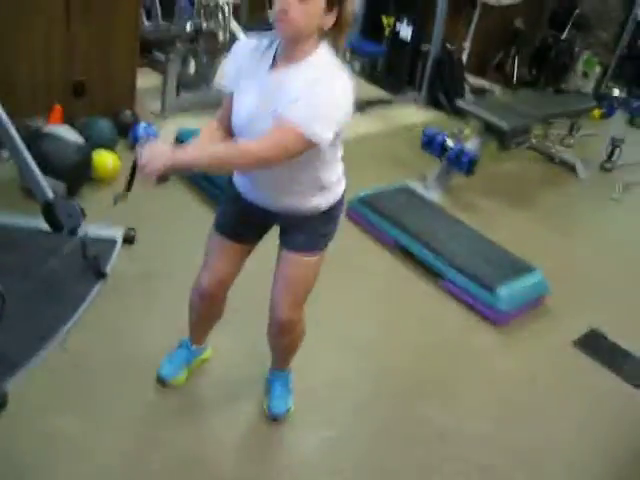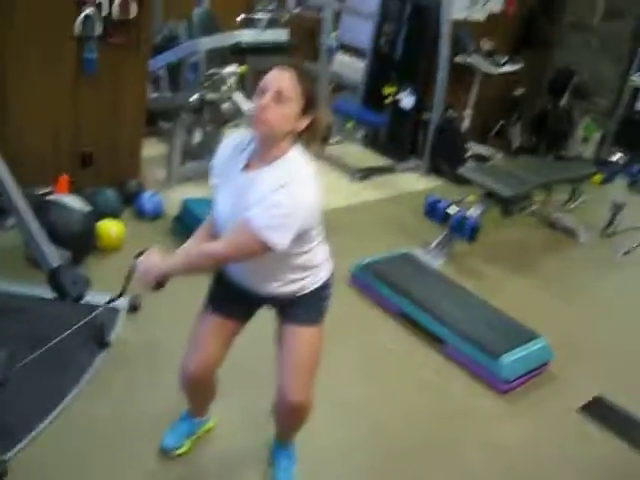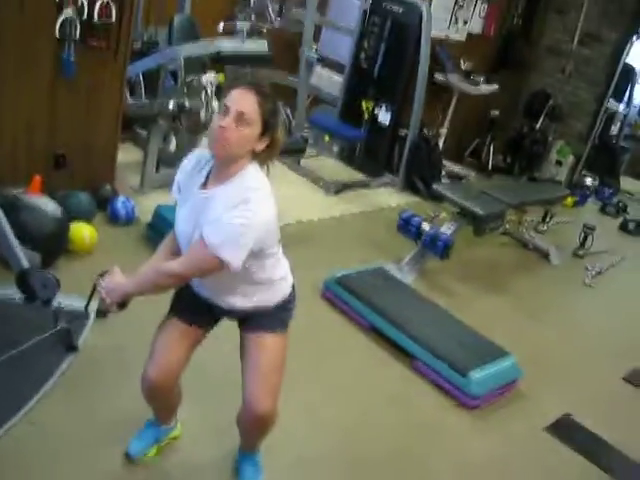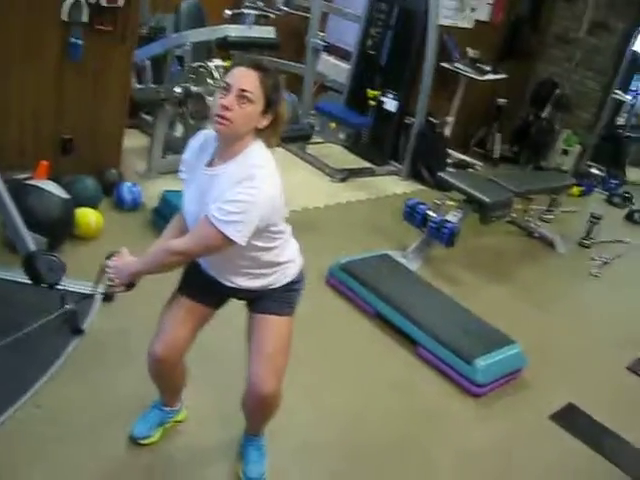
dt=0.3s
person 1, frame 1
left shoulder: (329, 87)
right shoulder: (248, 50)
left elbow: (259, 154)
right elbow: (223, 125)
left wrist: (175, 157)
right wrist: (177, 153)
left hip: (310, 208)
right hip: (249, 192)
left knee: (286, 314)
right knee: (209, 286)
left ankle: (280, 373)
right ankle: (194, 346)
person 1, frame 2
left shoulder: (295, 189)
right shoulder: (233, 147)
left elbow: (223, 252)
right elbow: (217, 223)
left wrist: (163, 265)
right wrist: (170, 260)
left hip: (300, 289)
right hip: (241, 277)
left knee: (294, 400)
right knee: (195, 371)
left ankle: (283, 444)
right ankle: (198, 417)
person 1, frame 3
left shoulder: (251, 207)
right shoulder: (195, 163)
left elbow: (181, 270)
right elbow: (178, 237)
left wrist: (126, 287)
right wrist: (133, 279)
left hip: (263, 300)
right hip: (204, 287)
left knee: (260, 410)
right knee: (155, 379)
right ankle: (165, 424)
person 1, frame 4
left shoulder: (256, 185)
right shoulder: (201, 143)
left elbow: (186, 248)
right elbow: (185, 218)
left wrist: (134, 267)
right wrist: (139, 262)
left hip: (272, 280)
right hip: (213, 267)
left knee: (263, 389)
right knee: (161, 354)
left ankle: (253, 437)
right ankle: (170, 406)
